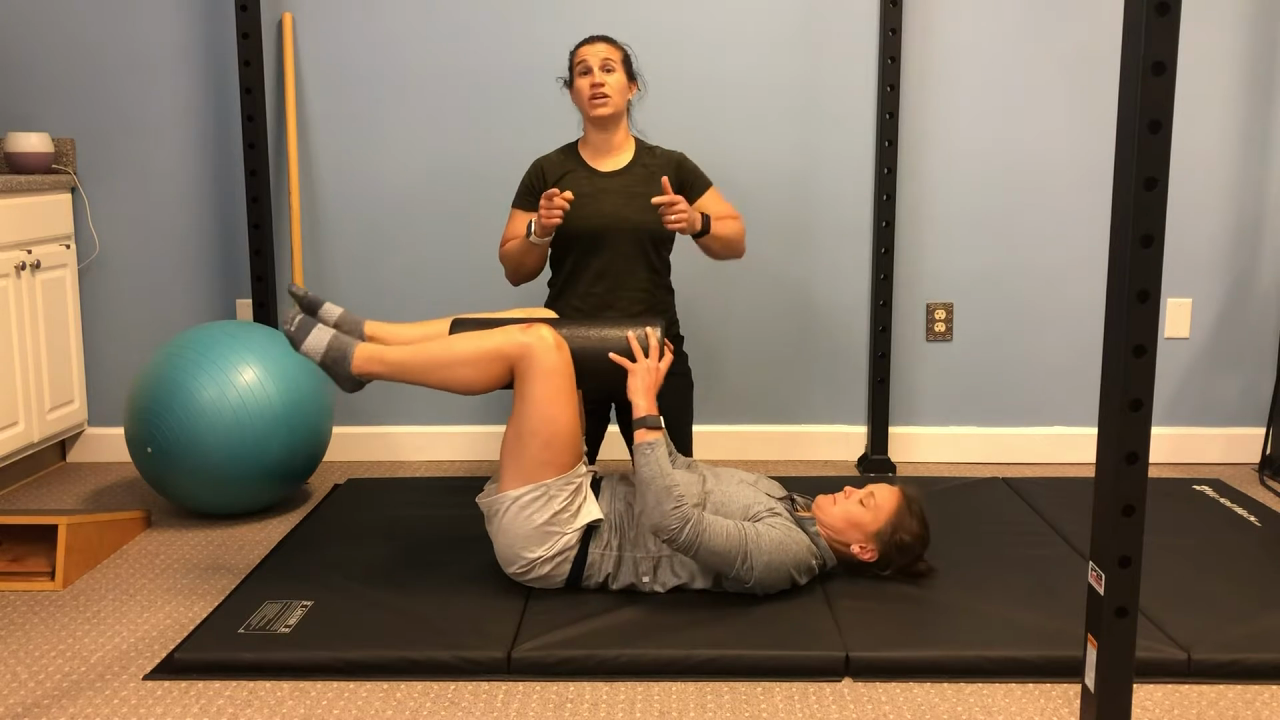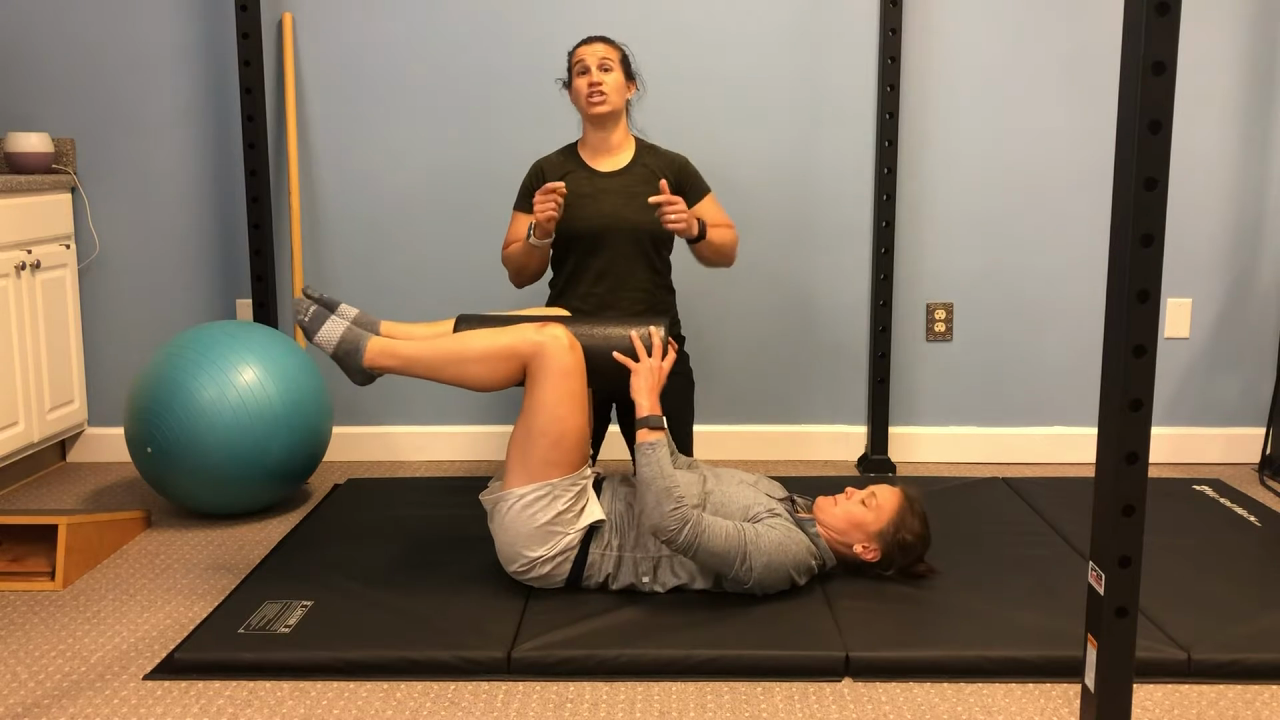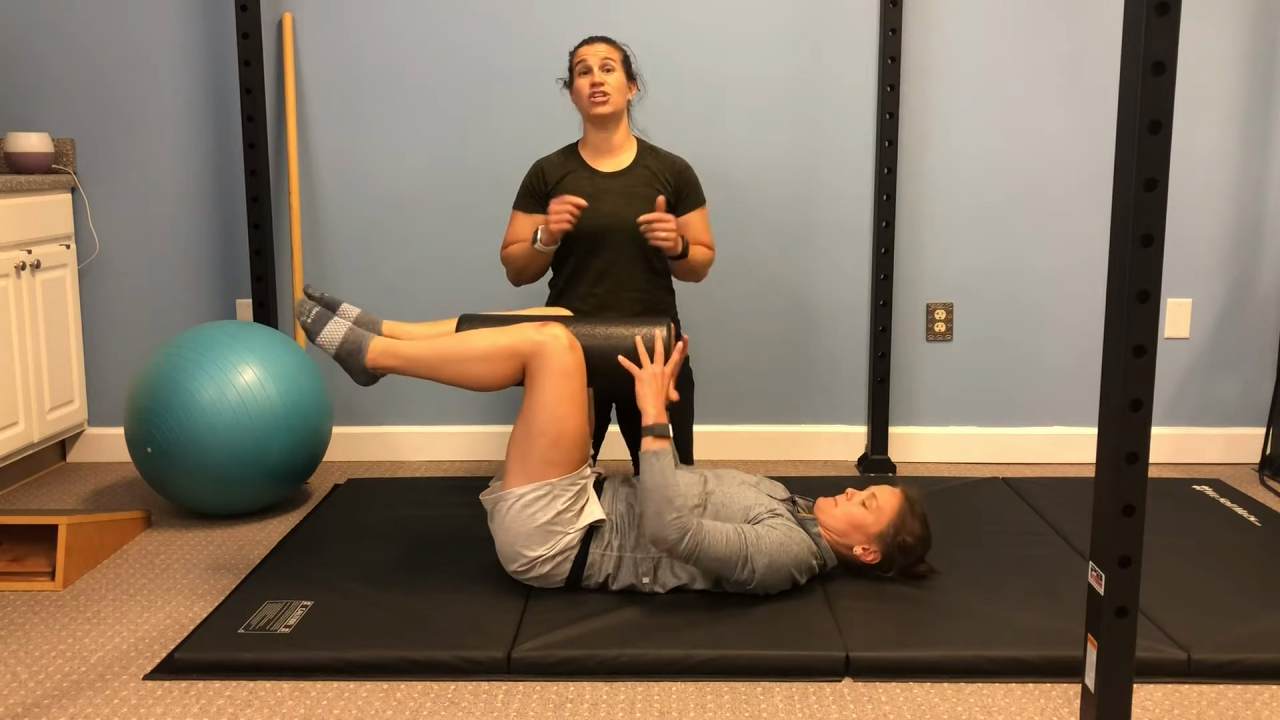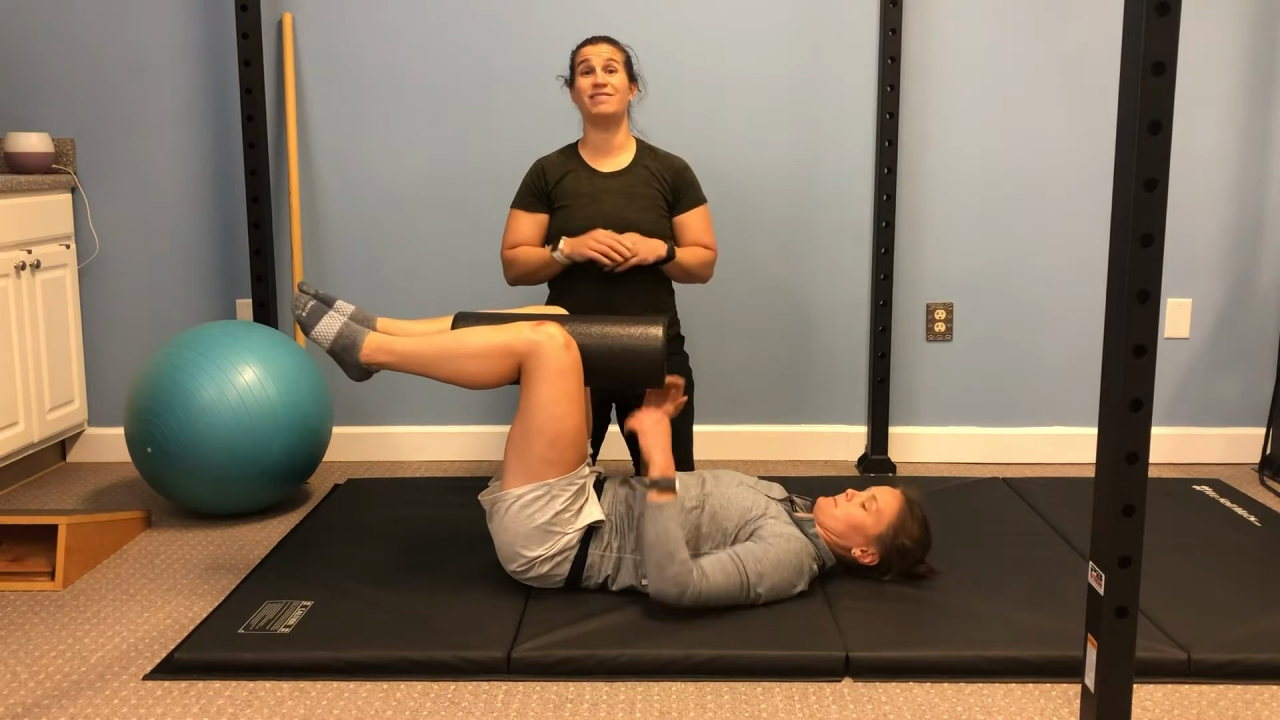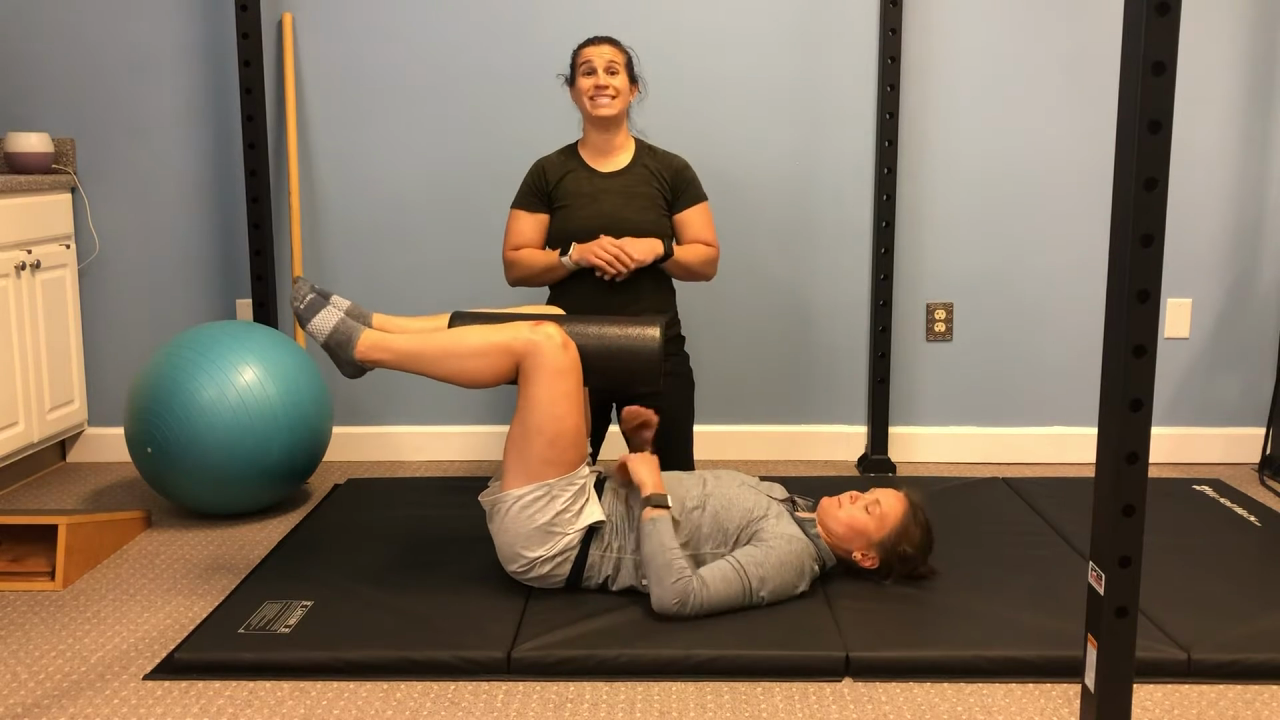
dt=0.2s
person 1, frame 1
left shoulder: (785, 554)
right shoulder: (787, 506)
left elbow: (671, 521)
left wrist: (642, 408)
right wrist: (649, 402)
left hip: (548, 541)
right hip: (586, 502)
left knee: (538, 346)
right knee: (543, 323)
left ankle: (351, 359)
right ankle: (359, 332)
person 1, frame 2
left shoulder: (785, 555)
right shoulder: (788, 508)
left elbow: (670, 522)
right elbow: (682, 480)
left wrist: (645, 407)
right wrist: (654, 398)
left hip: (550, 540)
right hip: (588, 504)
left knee: (553, 344)
right knee: (555, 322)
left ankle: (364, 353)
right ankle: (371, 332)
person 1, frame 3
left shoulder: (788, 553)
right shoulder: (789, 507)
left elbow: (670, 531)
left wrist: (654, 412)
right wrist: (659, 395)
left hip: (549, 539)
right hip: (591, 502)
left knee: (551, 344)
right knee: (557, 323)
left ankle: (368, 353)
right ankle: (372, 331)
person 1, frame 4
left shoulder: (788, 556)
right shoulder: (786, 506)
left elbow: (673, 581)
left wrist: (659, 465)
right wrist: (655, 423)
left hip: (551, 539)
right hip: (589, 502)
left knee: (547, 343)
right knee: (551, 323)
left ankle: (366, 350)
right ankle: (370, 328)
person 1, frame 5
left shoulder: (791, 557)
right shoulder: (785, 504)
left elbow: (677, 596)
left wrist: (651, 493)
right wrist: (646, 446)
left hip: (552, 539)
right hip: (590, 500)
left knee: (544, 343)
right knee: (547, 321)
left ankle: (360, 345)
right ankle: (366, 325)
person 2, frame 1
left shoulder: (670, 167)
right shoulder: (547, 171)
left elbow: (735, 241)
right elbow: (514, 270)
left wrist: (695, 224)
right wrist: (541, 231)
person 2, frame 2
left shoulder: (671, 168)
right shoulder: (548, 173)
left elbow: (726, 248)
right elbow: (517, 273)
left wrist: (692, 228)
right wrist: (540, 230)
person 2, frame 3
left shoulder: (672, 170)
right shoulder: (547, 173)
left elbow: (701, 263)
right elbow: (515, 269)
left wrist: (675, 244)
right wrist: (546, 234)
person 2, frame 4
left shoulder: (671, 171)
right shoulder: (547, 172)
left elbow: (704, 263)
right elbow: (514, 266)
left wrist: (659, 250)
right wrist: (569, 249)
person 2, frame 5
left shoulder: (671, 170)
right shoulder: (547, 173)
left elbow: (707, 261)
right elbow: (515, 266)
left wrist: (657, 248)
right wrist: (576, 255)
left hip: (657, 356)
